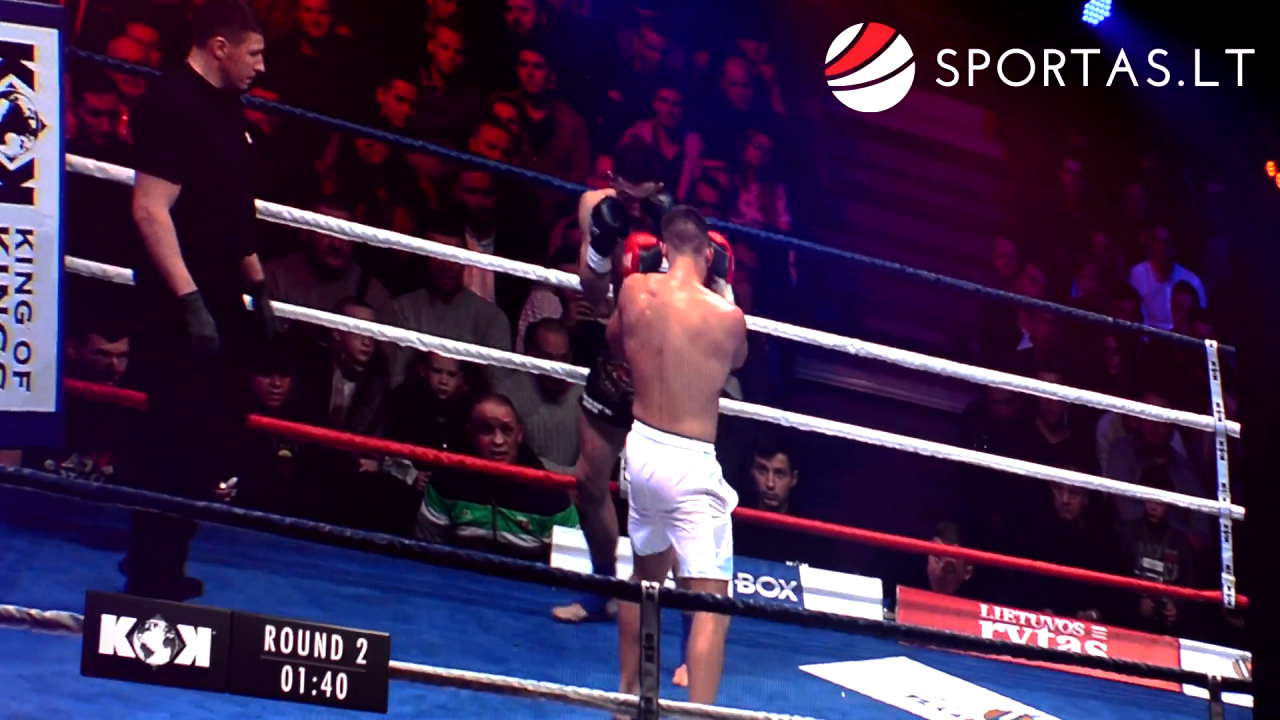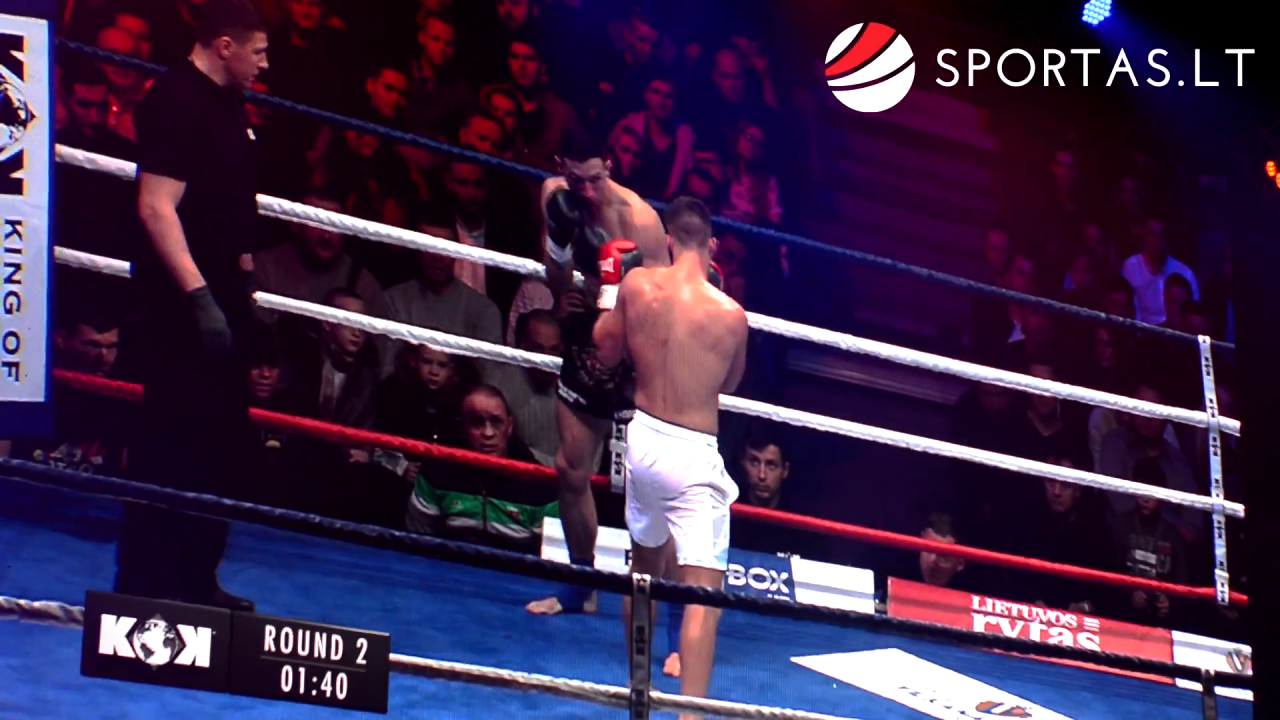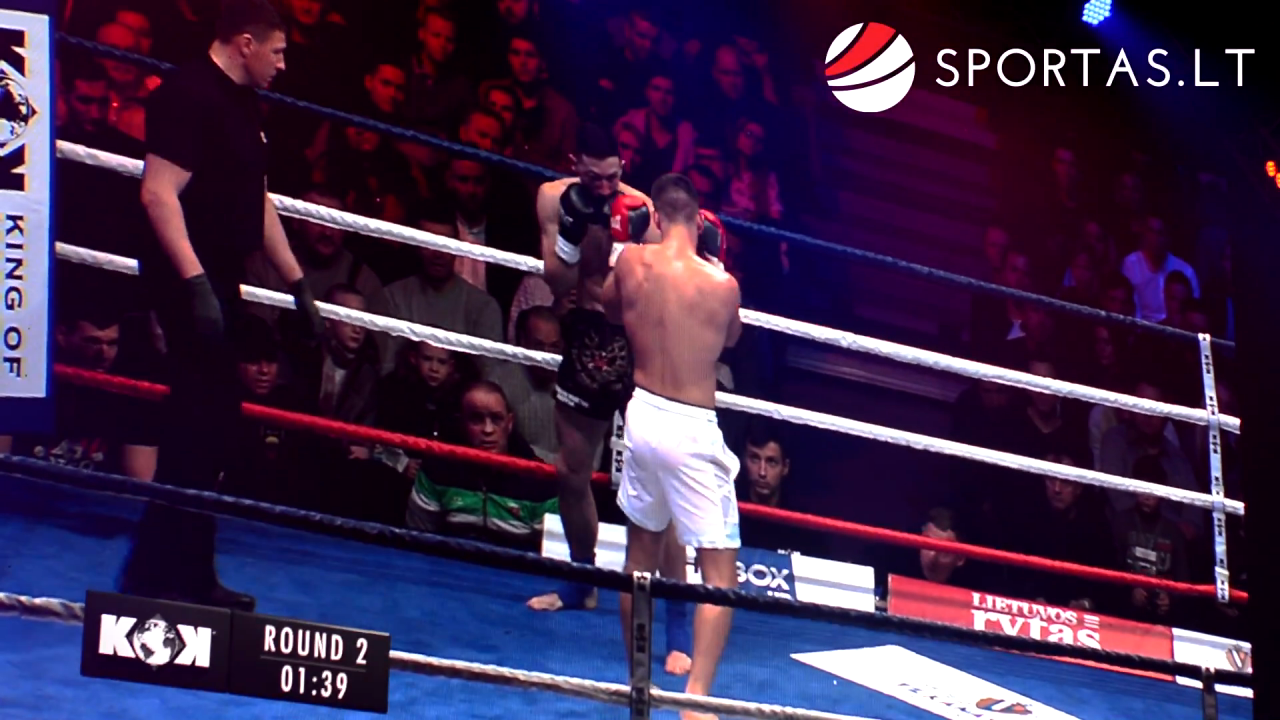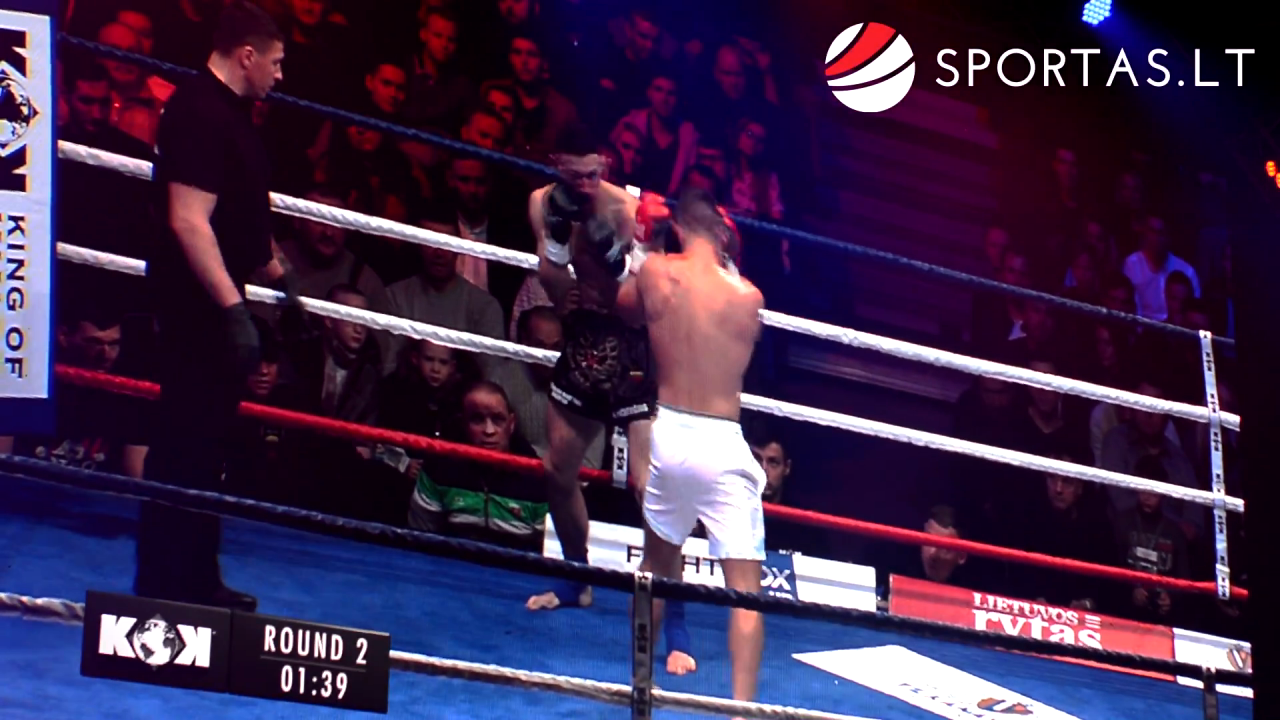
dt=0.3s
person 1, frame 1
left shoulder: (224, 106)
right shoulder: (173, 105)
right elbow: (149, 209)
left wrist: (257, 286)
right wrist: (189, 301)
left hip: (219, 291)
right hip: (184, 298)
left knee: (212, 432)
right knee: (180, 436)
left ankle: (158, 568)
right ankle: (152, 581)
person 1, frame 2
left shoulder: (228, 104)
right shoulder: (174, 102)
right elbow: (156, 207)
left wrist: (239, 284)
right wrist: (199, 296)
left hip: (219, 289)
right hip: (184, 295)
left knee: (222, 435)
right knee: (174, 436)
left ankle: (191, 575)
right ankle: (143, 581)
person 1, frame 3
left shoulder: (242, 104)
right shoulder: (190, 95)
left elbow: (257, 205)
right elbow: (159, 194)
left wrist: (298, 285)
right wrist: (196, 283)
left hip: (217, 279)
right hip: (191, 283)
left knee: (208, 424)
right knee: (204, 424)
left ankle: (187, 572)
right ankle: (158, 569)
person 1, frame 4
left shoulder: (222, 110)
right shoulder: (201, 114)
right elbow: (188, 222)
left wrist: (277, 276)
right wrist: (233, 308)
left hip: (209, 300)
right hip: (196, 302)
left knee: (205, 440)
right knee: (189, 445)
left ankle: (193, 577)
right ankle: (166, 590)
person 2, frame 1
left shoulder: (634, 291)
right shoulder: (726, 315)
left hip: (642, 449)
right hip: (691, 463)
left knee: (647, 570)
right knee: (709, 605)
left ankle: (627, 691)
person 2, frame 2
left shoulder: (635, 284)
right shoulder: (730, 313)
left elbow: (606, 355)
right elbow: (729, 384)
left wrist: (608, 287)
left hip: (643, 439)
right hip: (692, 454)
left knee: (646, 561)
right knee: (703, 592)
person 2, frame 3
left shoulder: (631, 260)
right shoulder: (723, 284)
left hip: (642, 417)
right hip: (693, 430)
left knee: (642, 549)
right knee: (719, 572)
person 2, frame 4
left shoulder: (655, 273)
right shoulder: (747, 296)
left elbow: (628, 304)
left wrist: (648, 251)
right wrist: (727, 260)
left hip: (670, 436)
right hip: (724, 445)
left knee: (658, 564)
right knee: (745, 588)
right ankle: (742, 709)
person 3, frame 1
right shoulder: (594, 207)
right elbow: (591, 295)
left wrist: (662, 259)
right wrist: (600, 243)
right hip: (614, 354)
right knee: (589, 481)
right ankle: (601, 593)
person 3, frame 2
left shoulder: (638, 217)
right shoulder: (557, 195)
right elbow: (557, 287)
right wrist: (557, 229)
right hip: (585, 340)
right knee: (571, 474)
right ankle: (579, 587)
person 3, frame 3
left shoulder: (643, 211)
right shoulder: (553, 197)
right elbow: (558, 283)
left wrist: (637, 243)
right wrist: (571, 229)
left hip: (638, 343)
right hip: (586, 337)
right knee: (571, 475)
left ankle: (678, 625)
right ankle: (581, 583)
person 3, frame 4
left shoulder: (629, 211)
right shoulder: (543, 203)
right elbow: (559, 292)
left wrist: (616, 260)
right wrist: (556, 233)
left hip: (633, 348)
right hip: (583, 339)
left knee: (648, 485)
right knee: (559, 473)
left ankle: (675, 625)
right ankle: (576, 581)
